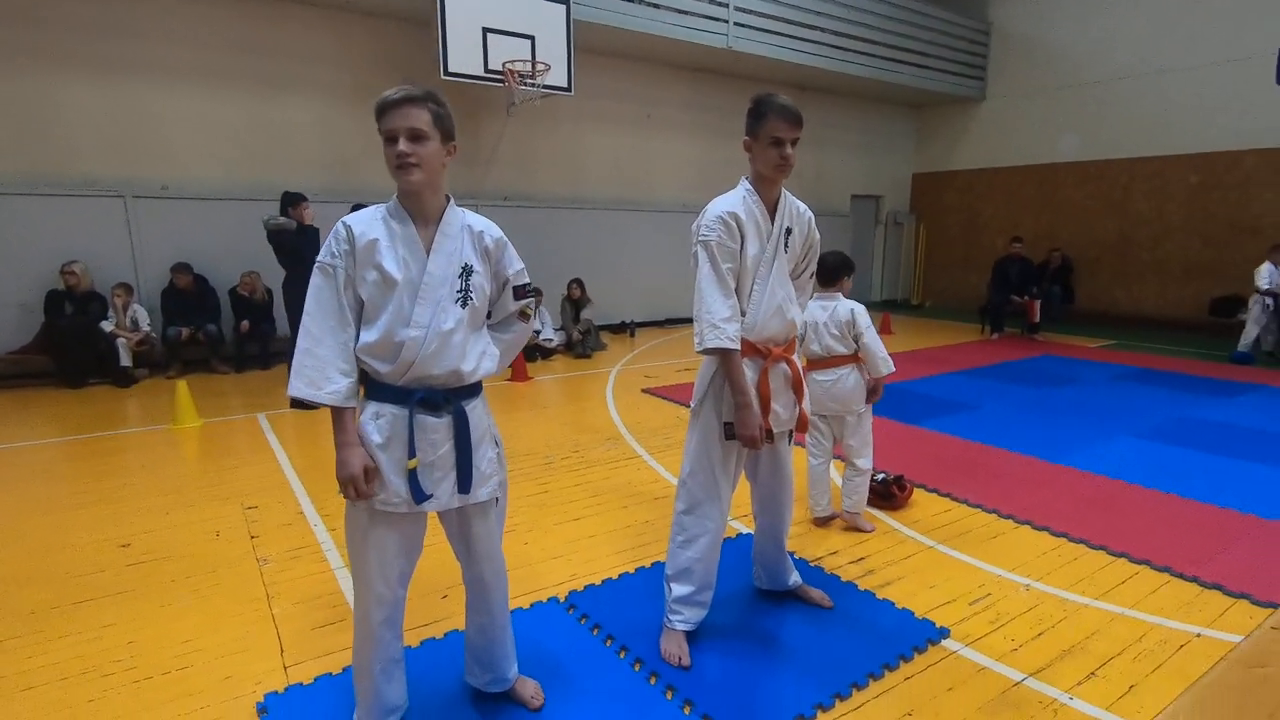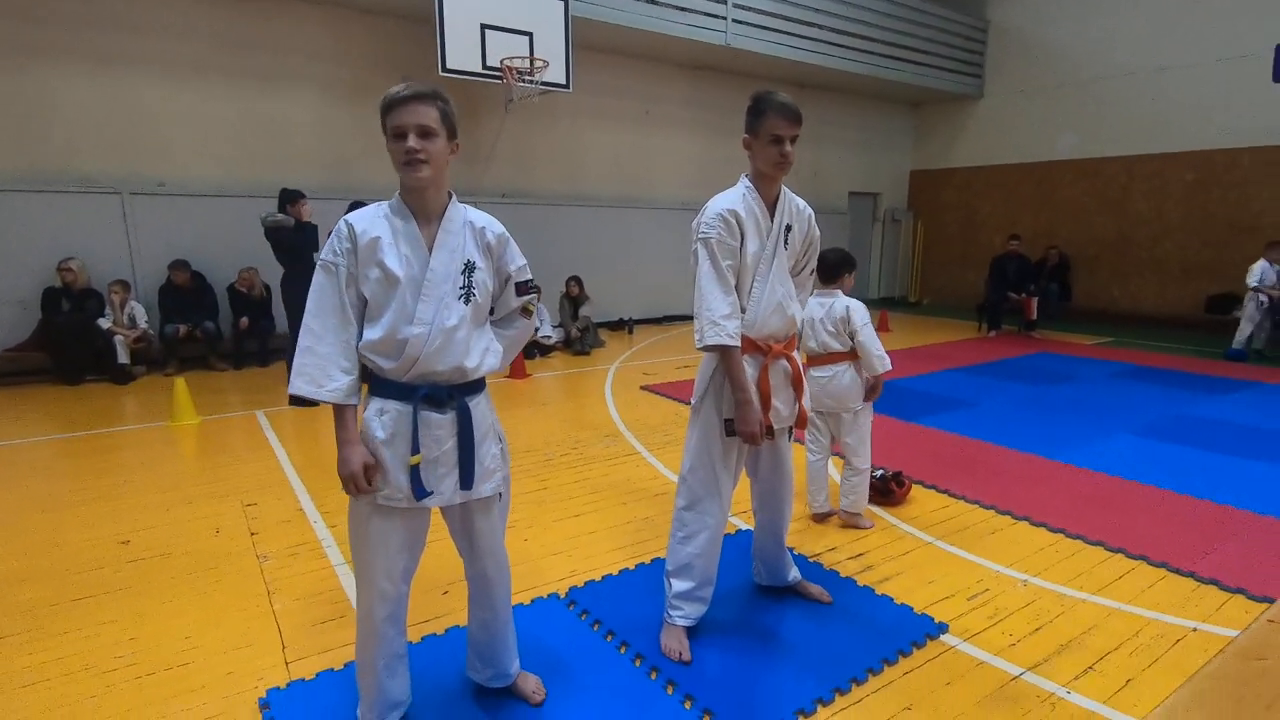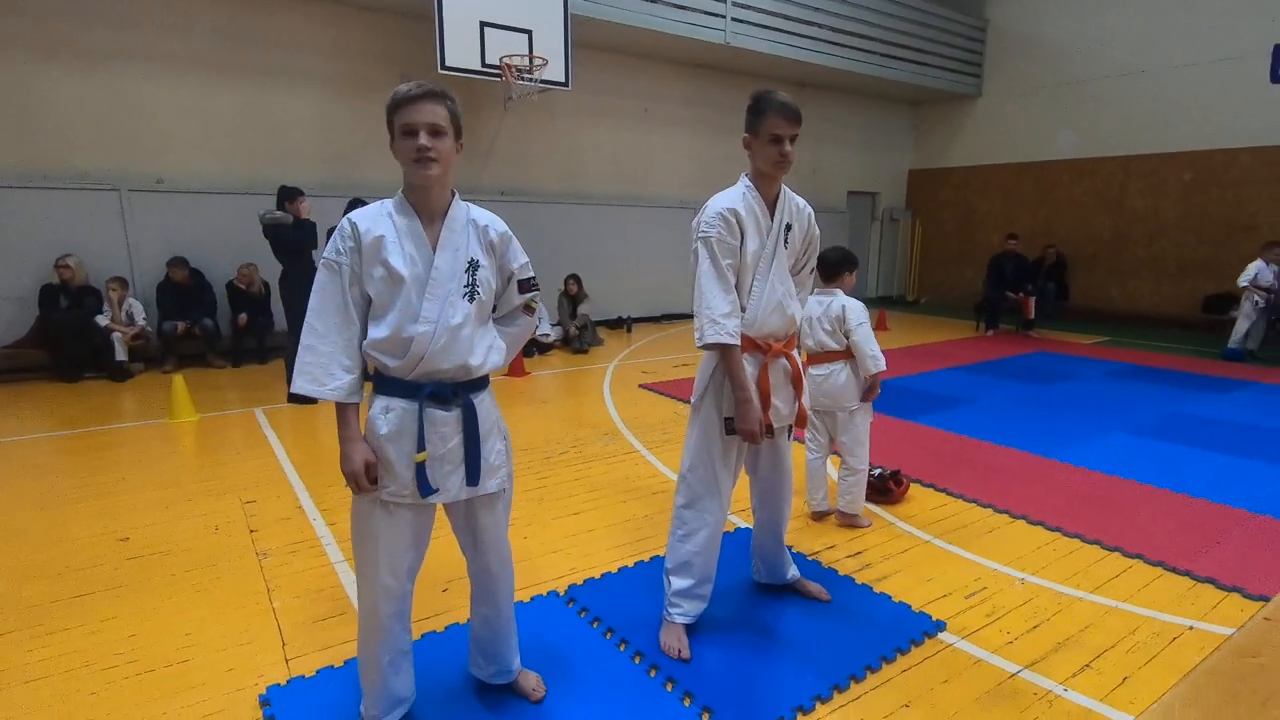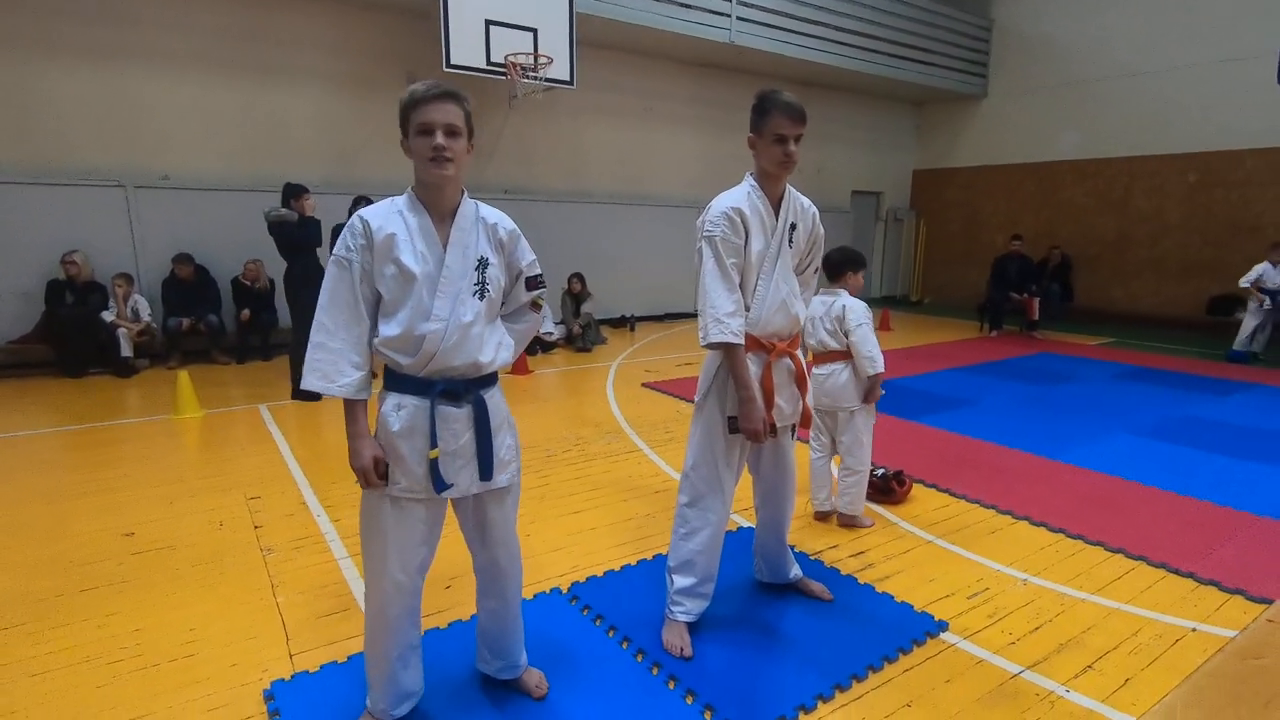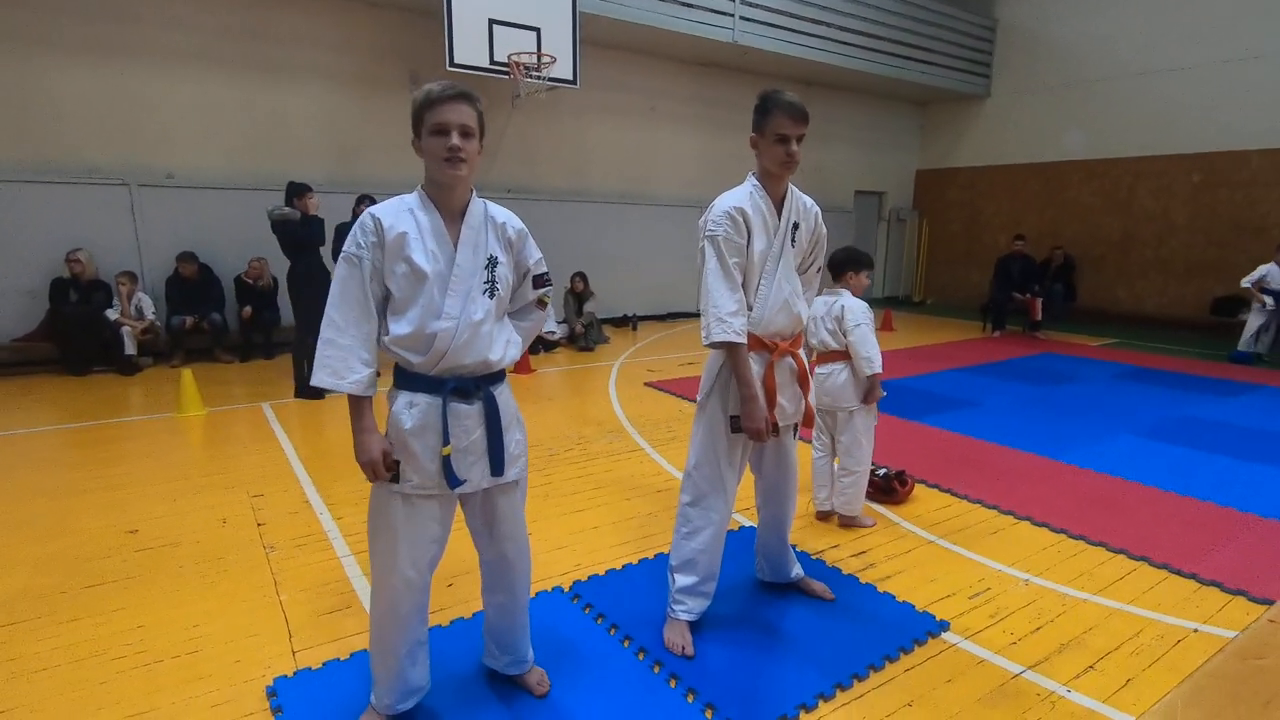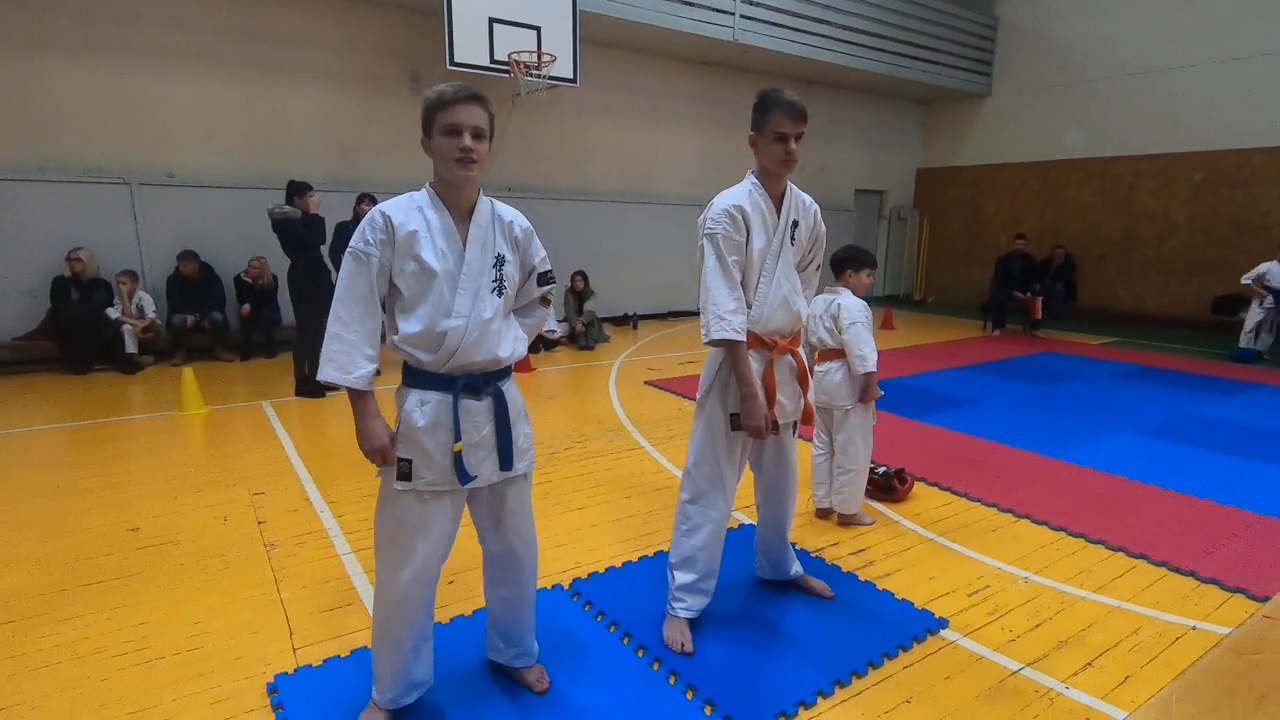
dt=0.1s
person 1, frame 1
left shoulder: (484, 238)
right shoulder: (355, 235)
left elbow: (514, 320)
right elbow: (330, 344)
left wrist: (468, 366)
right wrist: (346, 442)
left hip: (465, 424)
right hip: (387, 427)
left knee: (486, 565)
right knee: (379, 585)
person 1, frame 2
left shoulder: (486, 234)
right shoulder: (358, 233)
left elbow: (517, 317)
right elbow: (332, 341)
left wrist: (472, 363)
right wrist: (348, 439)
left hip: (468, 420)
right hip: (391, 424)
left knee: (488, 561)
right knee: (382, 582)
left ankle: (498, 668)
person 1, frame 3
left shoulder: (489, 232)
right shoulder: (362, 230)
left elbow: (518, 314)
right elbow: (335, 339)
left wrist: (476, 359)
right wrist: (349, 438)
left hip: (474, 418)
right hip: (396, 422)
left knee: (491, 559)
right knee: (385, 577)
left ankle: (499, 665)
person 1, frame 4
left shoulder: (498, 230)
right shoulder: (372, 227)
left elbow: (525, 311)
right elbow: (345, 336)
left wrist: (484, 357)
right wrist: (358, 434)
left hip: (482, 414)
right hip: (408, 419)
left knee: (499, 555)
right knee: (394, 574)
left ankle: (505, 661)
person 1, frame 5
left shoulder: (507, 229)
right shoulder: (382, 225)
left elbow: (530, 307)
right elbow: (351, 331)
left wrist: (492, 354)
right wrist: (364, 427)
left hip: (492, 412)
right hip: (418, 415)
left knee: (507, 551)
right knee: (401, 568)
left ankle: (509, 657)
person 1, frame 6
left shoulder: (513, 227)
right shoulder: (390, 222)
left elbow: (534, 304)
right elbow: (355, 325)
left wrist: (498, 352)
right wrist: (367, 416)
left hip: (499, 407)
right hip: (428, 412)
left knee: (513, 546)
right knee: (408, 565)
left ankle: (512, 651)
person 2, frame 1
left shoulder: (801, 219)
right shoulder: (722, 218)
right elbow: (716, 320)
left wrist: (782, 367)
right wrist: (743, 399)
left hip: (781, 369)
right hip: (733, 372)
left knee: (776, 486)
right knee: (705, 496)
left ankle: (777, 575)
right ankle: (680, 615)
person 2, frame 2
left shoulder: (802, 216)
right shoulder: (723, 215)
right elbow: (717, 317)
left wrist: (782, 363)
right wrist: (743, 395)
left hip: (781, 366)
right hip: (734, 367)
left knee: (777, 482)
right knee: (705, 492)
left ankle: (776, 570)
right ankle: (681, 610)
person 2, frame 3
left shoulder: (801, 215)
right shoulder: (722, 214)
right elbow: (717, 315)
left wrist: (783, 363)
right wrist: (744, 395)
left hip: (781, 364)
right hip: (734, 367)
left knee: (775, 480)
right knee: (705, 491)
left ankle: (775, 569)
right ankle: (680, 608)
person 2, frame 4
left shoulder: (806, 215)
right shoulder: (727, 213)
right elbow: (721, 314)
left wrist: (787, 361)
right wrist: (747, 393)
left hip: (784, 364)
right hip: (738, 366)
left knee: (778, 480)
right knee: (707, 489)
left ankle: (777, 568)
right ankle: (682, 607)
person 2, frame 5
left shoulder: (808, 214)
right shoulder: (729, 213)
right elbow: (723, 314)
left wrist: (789, 360)
right wrist: (749, 393)
left hip: (787, 363)
right hip: (739, 366)
left knee: (780, 479)
right knee: (710, 488)
left ankle: (779, 567)
right ankle: (684, 605)
person 2, frame 6
left shoulder: (808, 212)
right shoulder: (728, 211)
right elbow: (723, 312)
left wrist: (788, 357)
right wrist: (749, 390)
left hip: (786, 361)
right hip: (739, 363)
left knee: (780, 477)
right knee: (709, 486)
left ankle: (778, 564)
right ankle: (683, 602)
person 3, frame 1
left shoulder: (803, 311)
right shoulder: (854, 310)
right elbow: (873, 351)
right wrist: (878, 383)
left hip: (816, 386)
right hip: (850, 386)
left knee: (818, 453)
right knee: (859, 453)
left ankle: (821, 511)
right ankle: (852, 511)
person 3, frame 2
left shoulder: (804, 307)
right shoulder: (852, 307)
right elbow: (870, 349)
right wrist: (877, 381)
left hip: (816, 383)
right hip: (847, 383)
left knee: (816, 450)
right knee: (857, 451)
left ankle: (819, 507)
right ankle: (851, 510)
person 3, frame 3
left shoulder: (804, 305)
right shoulder: (851, 307)
right elbow: (866, 349)
right wrist: (875, 382)
left hip: (815, 382)
right hip: (846, 383)
left knee: (816, 449)
right knee: (854, 451)
left ankle: (818, 506)
right ankle: (849, 511)
person 3, frame 4
left shoulder: (810, 305)
right shoulder: (854, 307)
right elbow: (865, 349)
right wrist: (875, 383)
left hip: (819, 381)
right hip: (848, 383)
left knee: (820, 449)
right knee: (855, 452)
left ankle: (822, 506)
right ankle: (848, 511)
person 3, frame 5
left shoulder: (815, 304)
right shoulder: (856, 307)
right elbow: (864, 350)
right wrist: (875, 384)
left hip: (821, 381)
right hip: (850, 385)
left knee: (822, 448)
right knee: (855, 451)
left ankle: (824, 505)
right ankle: (848, 511)
person 3, frame 6
left shoulder: (817, 303)
right shoulder: (854, 306)
left elbow: (804, 344)
right elbow: (860, 349)
left wrist: (808, 375)
right wrist: (871, 383)
left hip: (822, 379)
right hip: (848, 383)
left knee: (822, 446)
right knee: (853, 450)
left ankle: (823, 503)
right ankle: (847, 510)
person 4, frame 1
left shoulder: (296, 230)
right shoulder: (281, 232)
left elbow: (313, 252)
right elbow: (309, 253)
left wrist: (308, 227)
right wrist: (308, 226)
left hip: (308, 287)
right hip: (297, 289)
right knee: (299, 338)
person 4, frame 2
left shoulder: (294, 227)
right shoulder: (279, 229)
left elbow: (312, 247)
right elbow: (305, 247)
left wrist: (305, 223)
right wrist: (306, 222)
left hip: (306, 285)
right hip: (295, 287)
right knee: (298, 337)
person 4, frame 3
left shoulder: (292, 224)
right shoulder: (278, 227)
left elbow: (310, 244)
right elbow: (304, 244)
left wrist: (304, 220)
right wrist: (305, 219)
left hip: (305, 282)
right hip: (294, 284)
right knee: (297, 334)
right ankle: (294, 389)
person 4, frame 4
left shoulder: (297, 221)
right shoulder: (282, 224)
left elbow: (315, 242)
right elbow: (309, 241)
left wrist: (308, 217)
right wrist: (309, 216)
left hip: (310, 279)
right hip: (299, 282)
left knee: (312, 331)
right knee: (301, 332)
right ankle: (298, 386)
person 4, frame 5
left shoulder: (301, 220)
right shoulder: (286, 222)
left elbow: (318, 241)
right elbow: (312, 240)
left wrist: (311, 216)
right wrist: (313, 215)
left hip: (314, 278)
right hip: (302, 281)
left knee: (315, 330)
right knee: (304, 331)
left ankle: (312, 378)
right ankle: (301, 384)
person 4, frame 6
left shoulder: (301, 219)
right shoulder: (286, 221)
left elbow: (319, 239)
right elbow: (313, 239)
left wrist: (312, 215)
right wrist: (314, 214)
left hip: (315, 277)
right hip: (303, 279)
left knee: (316, 329)
right knee: (305, 329)
left ankle: (314, 376)
right ankle: (302, 383)
